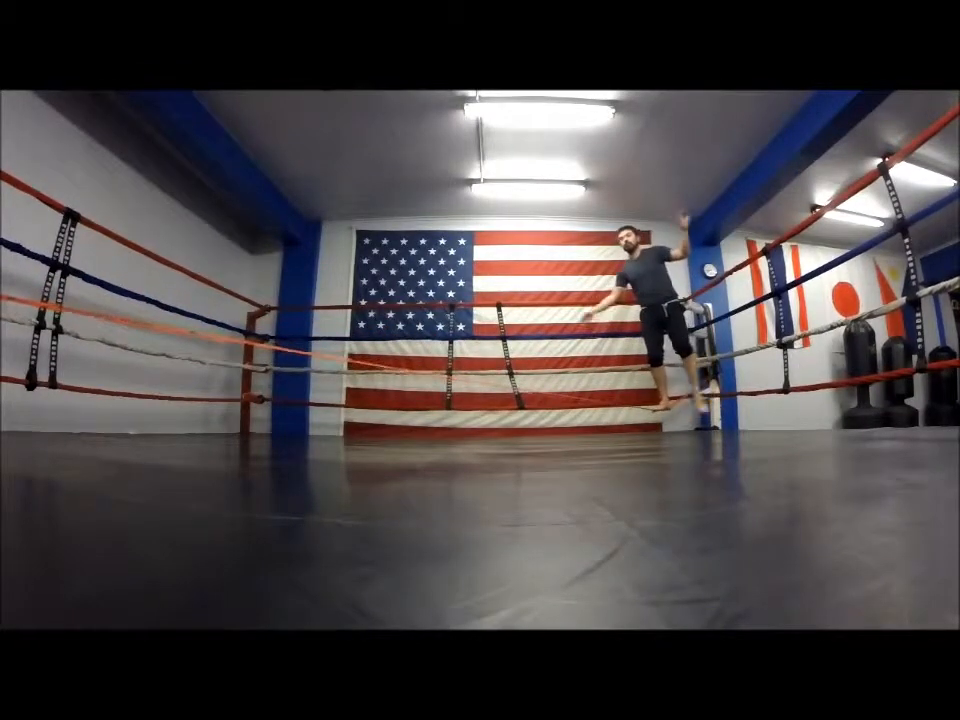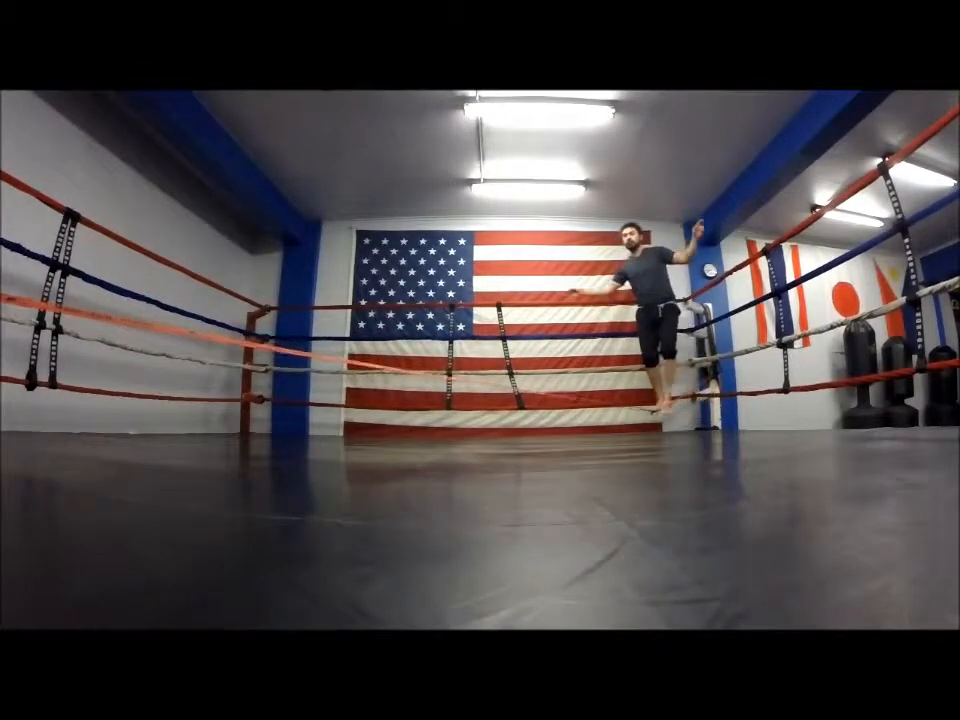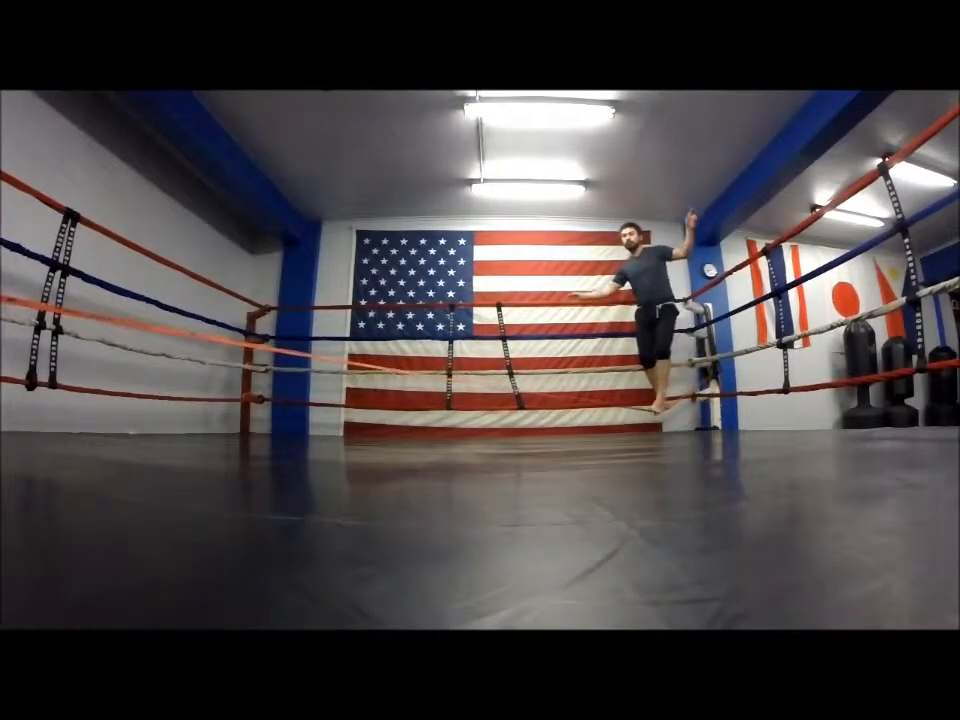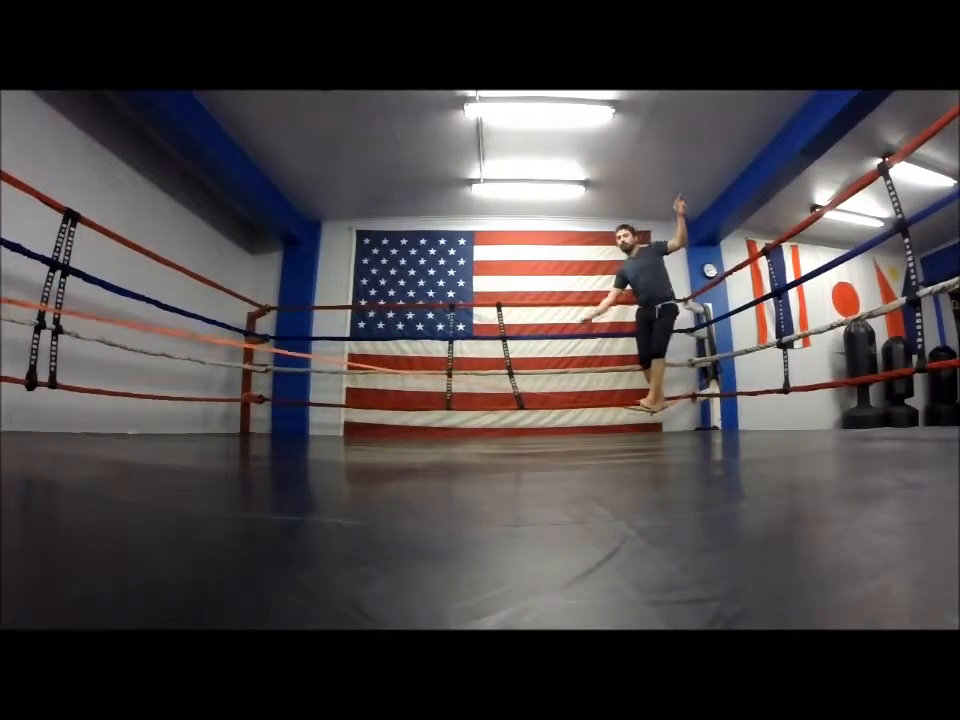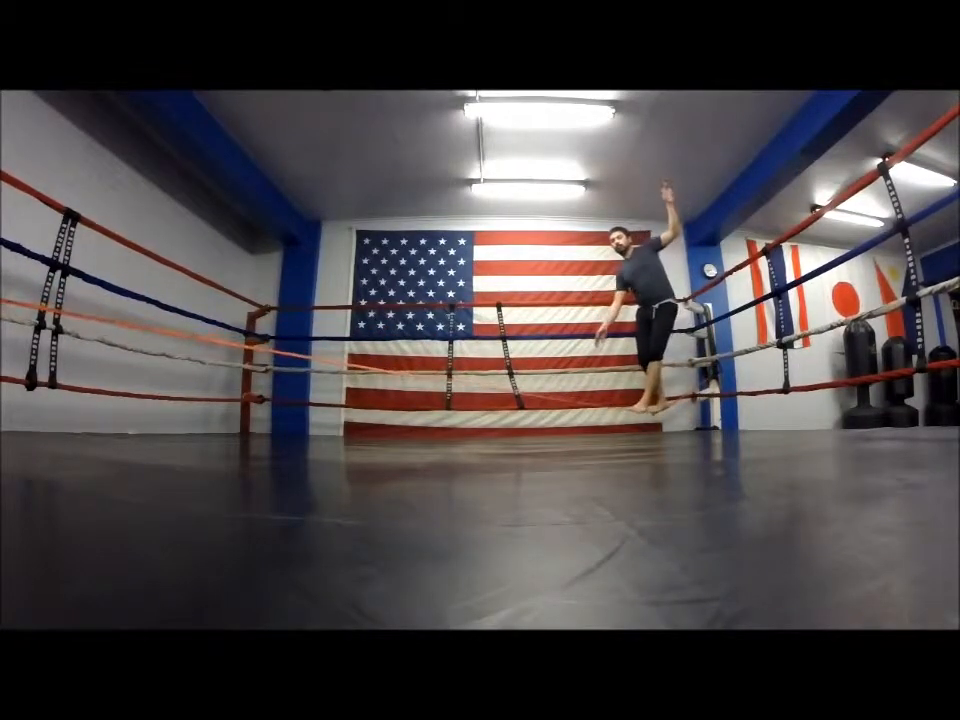
dt=0.2s
person 1, frame 1
left shoulder: (654, 252)
right shoulder: (626, 270)
left elbow: (682, 254)
right elbow: (614, 296)
left wrist: (684, 231)
right wrist: (594, 310)
left hip: (671, 307)
right hip: (649, 313)
left knee: (683, 346)
right knee: (654, 356)
left ankle: (696, 393)
right ankle: (665, 399)
person 1, frame 2
left shoulder: (657, 252)
right shoulder: (626, 267)
left elbow: (685, 258)
right elbow: (608, 289)
left wrist: (695, 239)
right wrist: (583, 291)
left hip: (666, 308)
right hip: (645, 312)
left knee: (668, 349)
right knee: (649, 356)
left ankle: (667, 398)
right ankle: (661, 399)
person 1, frame 3
left shoulder: (657, 252)
right shoulder: (626, 268)
left elbow: (684, 252)
right elbow: (608, 290)
left wrist: (690, 230)
right wrist: (584, 295)
left hip: (665, 308)
right hip: (644, 313)
left knee: (662, 349)
right knee: (646, 357)
left ankle: (660, 398)
right ankle: (662, 400)
person 1, frame 4
left shoulder: (653, 250)
right shoulder: (624, 270)
left elbow: (680, 242)
right elbow: (611, 297)
left wrist: (680, 215)
right wrist: (593, 313)
left hip: (665, 307)
right hip: (644, 312)
left knee: (658, 349)
right knee: (645, 357)
left ankle: (652, 397)
right ankle: (659, 399)
person 1, frame 5
left shoulder: (648, 248)
right shoulder: (623, 272)
left elbow: (674, 232)
right elbow: (617, 302)
left wrist: (669, 203)
right wrist: (606, 324)
left hip: (665, 306)
right hip: (645, 311)
left knee: (655, 352)
right knee: (644, 357)
left ankle: (645, 401)
right ankle: (661, 400)
